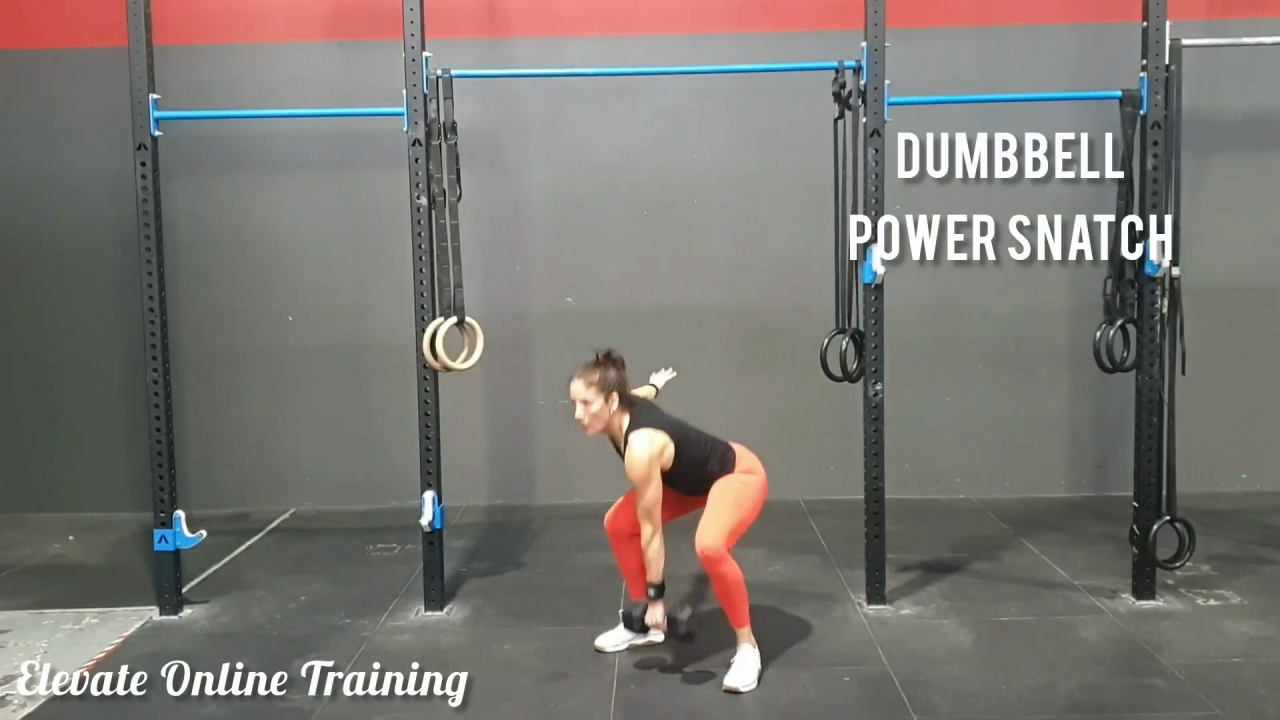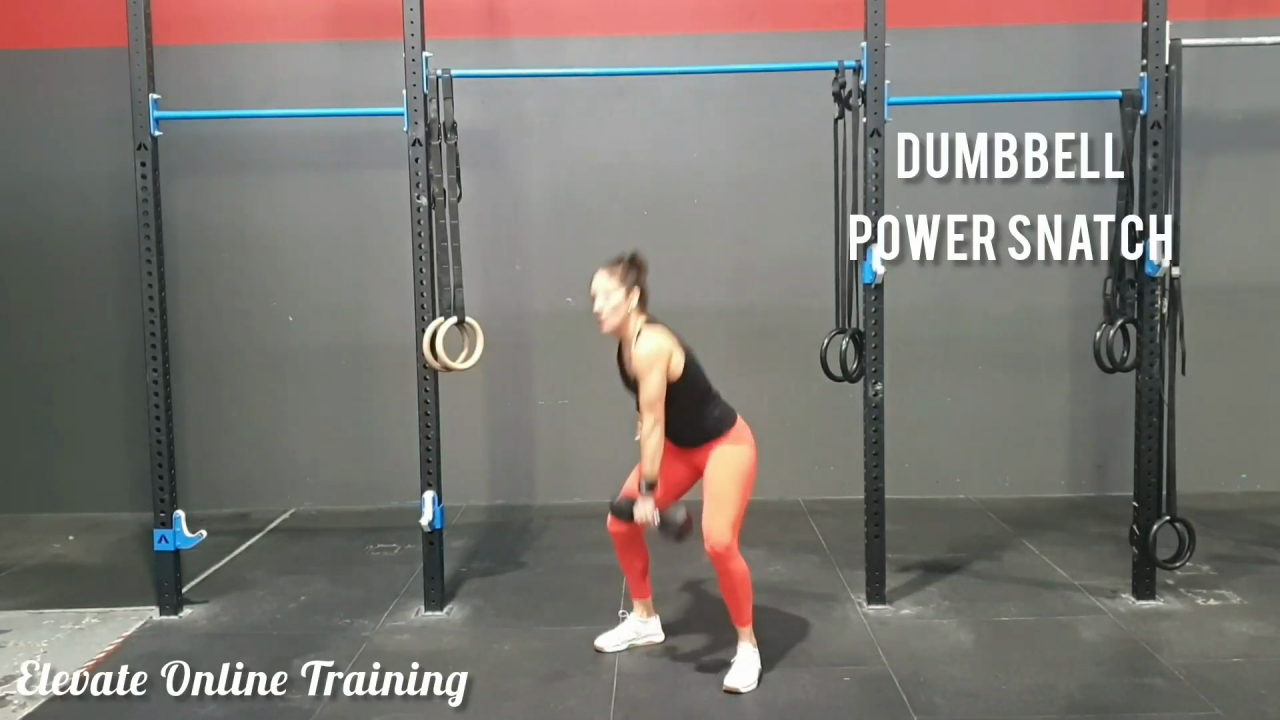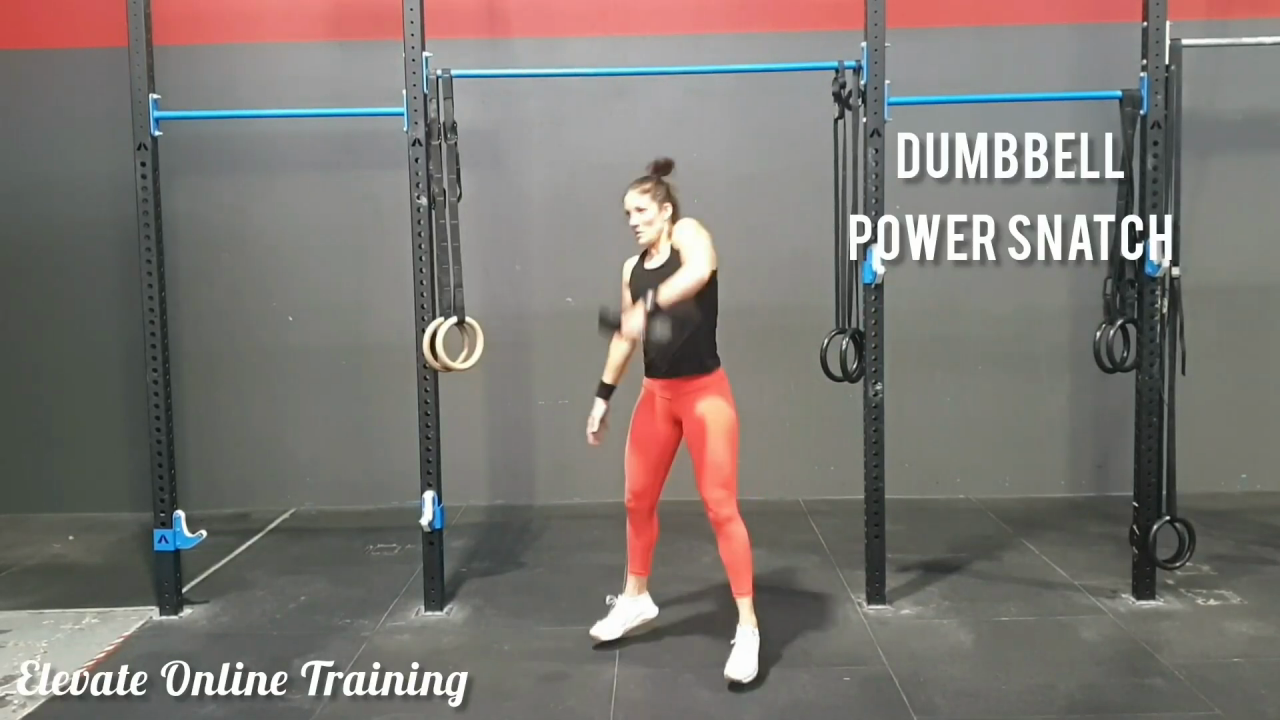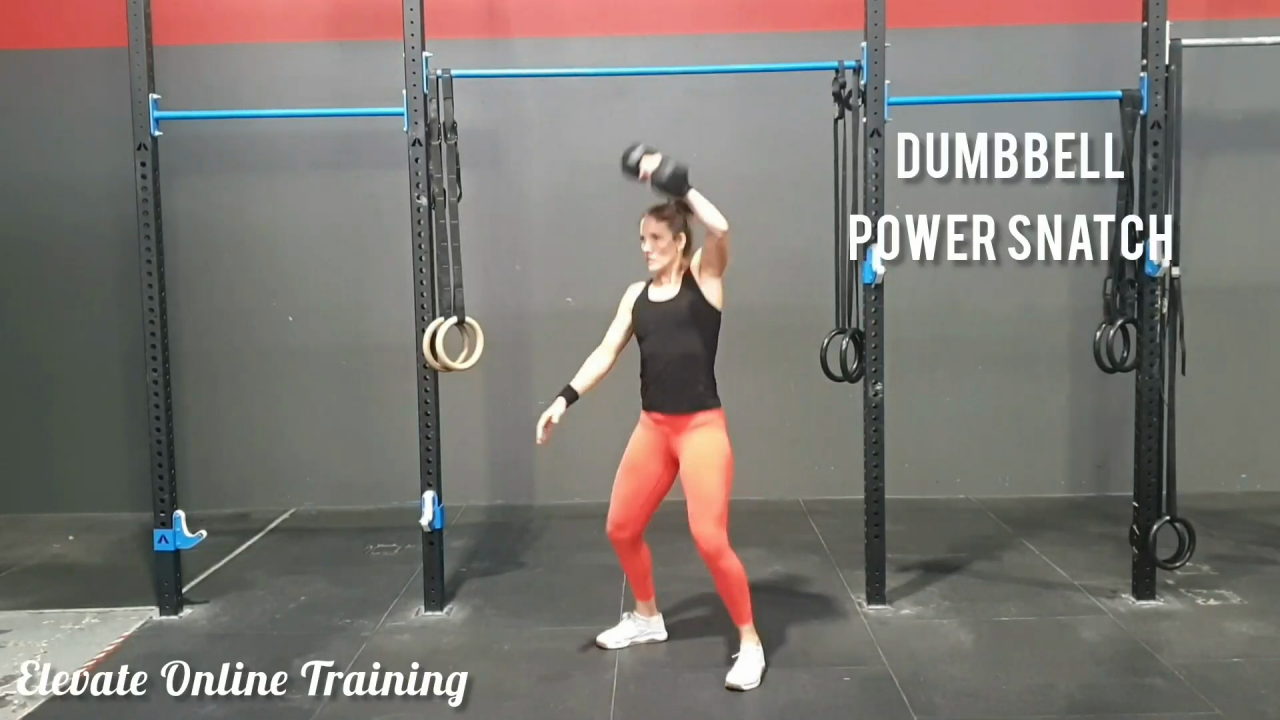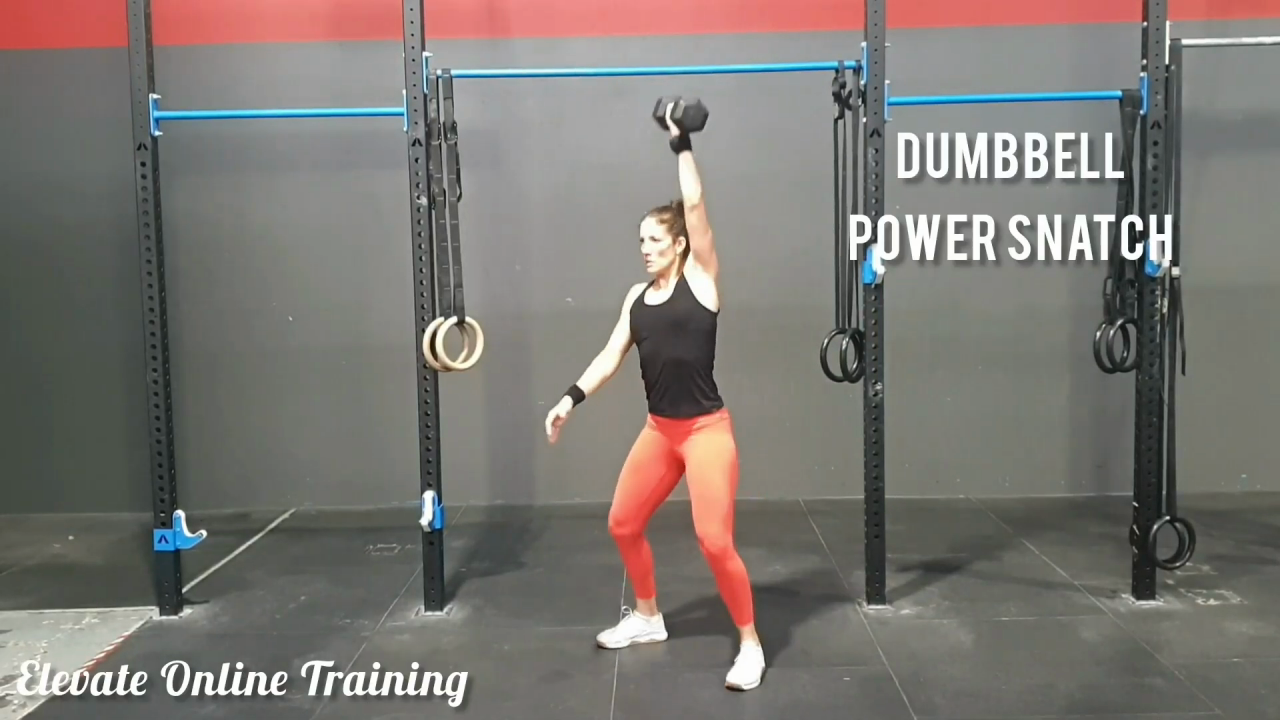
dt=0.2s
person 1, frame 1
left shoulder: (641, 448)
right shoulder: (624, 410)
left elbow: (652, 532)
right elbow: (642, 392)
left wrist: (657, 598)
right wrist: (655, 384)
left hip: (740, 477)
right hip: (698, 476)
left knee: (710, 547)
right knee: (617, 524)
left ankle: (747, 649)
right ankle: (645, 624)
person 1, frame 2
left shoulder: (650, 344)
right shoulder: (628, 339)
left elbow: (653, 424)
left wrist: (649, 494)
left hip: (726, 443)
right hip: (680, 444)
left knee: (718, 542)
right knee: (621, 524)
left ankle: (748, 647)
right ankle: (644, 618)
person 1, frame 3
left shoulder: (690, 234)
right shoulder: (633, 265)
left elbow: (698, 272)
right elbow: (622, 337)
left wrist: (649, 305)
right wrist: (602, 397)
left hip: (704, 393)
right hip: (657, 393)
left knee: (720, 506)
right knee: (638, 499)
left ankle: (747, 628)
right ankle: (636, 597)
person 1, frame 4
left shoulder: (706, 277)
right shoulder: (636, 297)
left elbow: (719, 230)
right elbow: (606, 353)
left wrist: (674, 188)
right wrist: (564, 399)
left hip: (701, 428)
right hip: (653, 427)
left knee: (710, 541)
right knee: (621, 527)
left ankle: (750, 646)
right ankle: (646, 618)
person 1, frame 5
left shoulder: (700, 277)
right shoulder: (637, 296)
left elbow: (696, 207)
right elbow: (611, 355)
left wrist: (680, 144)
right wrist: (571, 398)
left hip: (706, 430)
right hip: (658, 431)
left knee: (715, 543)
right knee: (622, 524)
left ankle: (750, 646)
right ankle: (646, 617)
